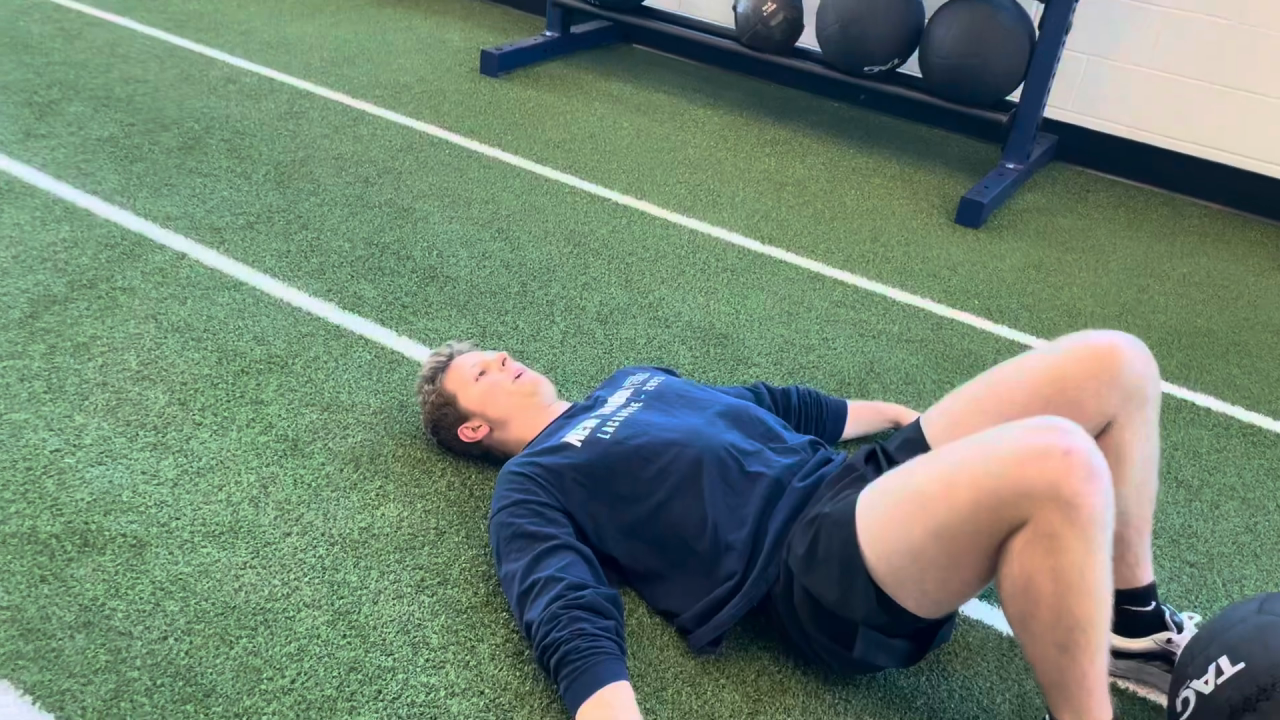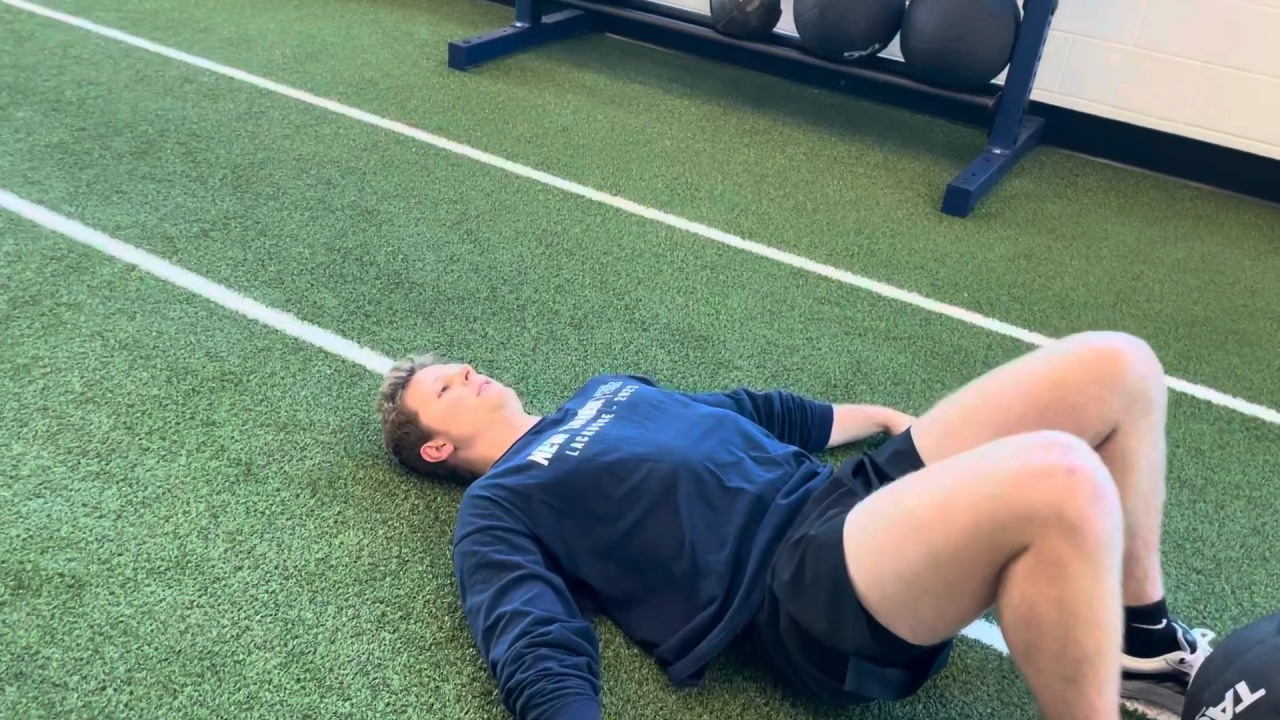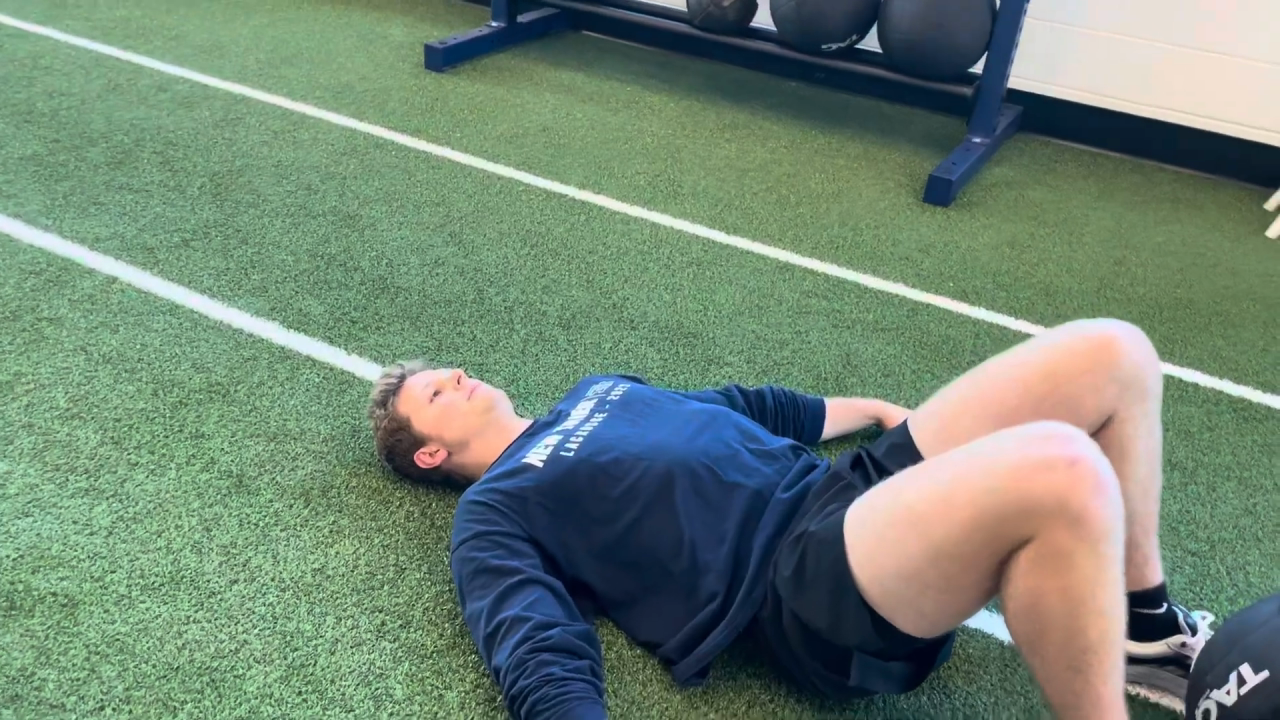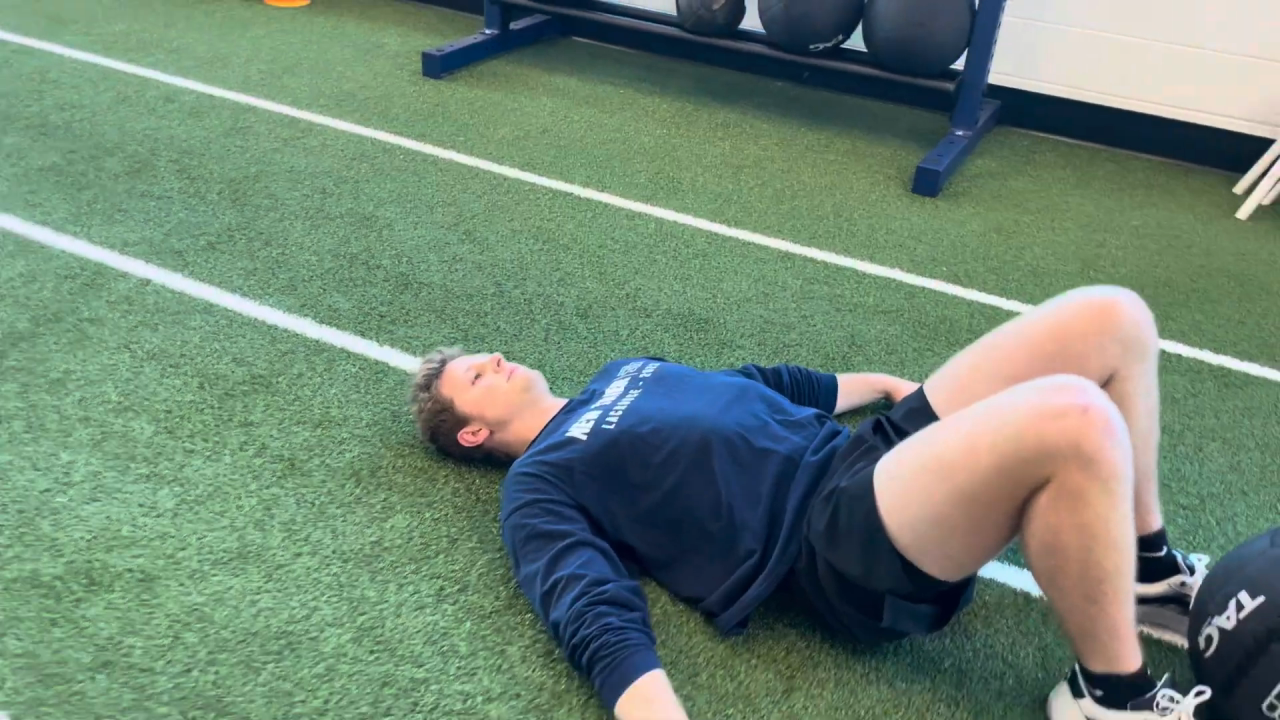
dt=0.4s
person 1, frame 1
left shoulder: (632, 379)
right shoulder: (530, 486)
right elbow: (574, 628)
left wrist: (897, 411)
left hip: (853, 478)
right hip: (815, 563)
left knee: (1113, 362)
right knee: (1057, 463)
left ankle: (1131, 624)
person 1, frame 2
left shoulder: (605, 389)
right shoulder: (496, 509)
left wrist: (885, 417)
left hip: (846, 492)
right hip: (800, 586)
left knee: (1115, 368)
right knee: (1059, 484)
left ankle: (1140, 643)
person 1, frame 3
left shoulder: (596, 390)
right shoulder: (493, 514)
left wrist: (873, 408)
left hip: (845, 486)
right hip: (804, 583)
left knee: (1110, 354)
right knee: (1061, 475)
left ankle: (1143, 631)
person 1, frame 4
left shoulder: (623, 370)
right shoulder: (539, 487)
right elbow: (600, 619)
left wrist: (881, 382)
left hip: (864, 452)
right hip: (838, 541)
left knee: (1110, 318)
right knee: (1073, 421)
left ankle: (1145, 577)
